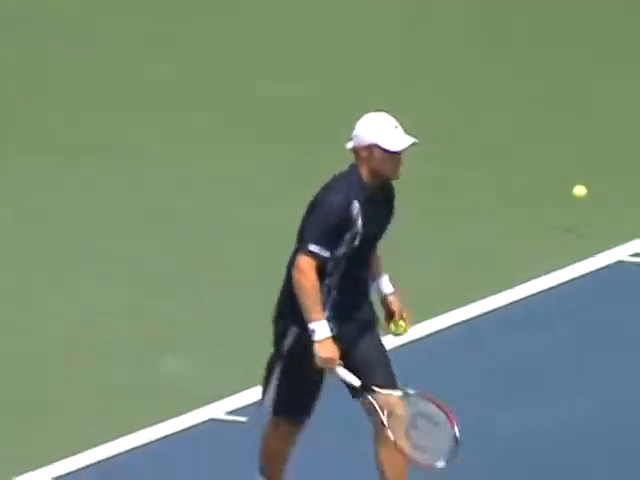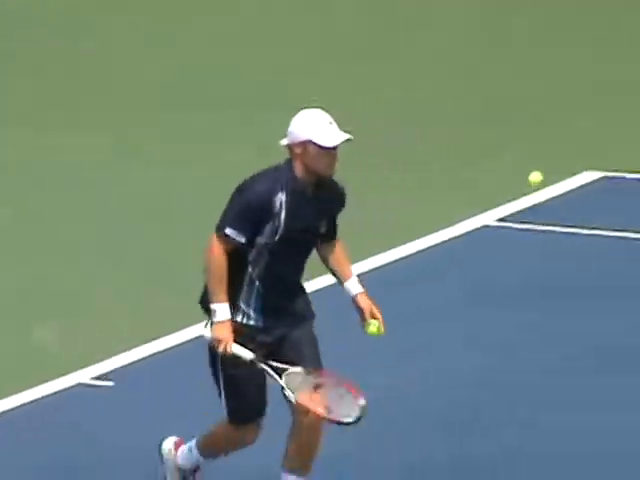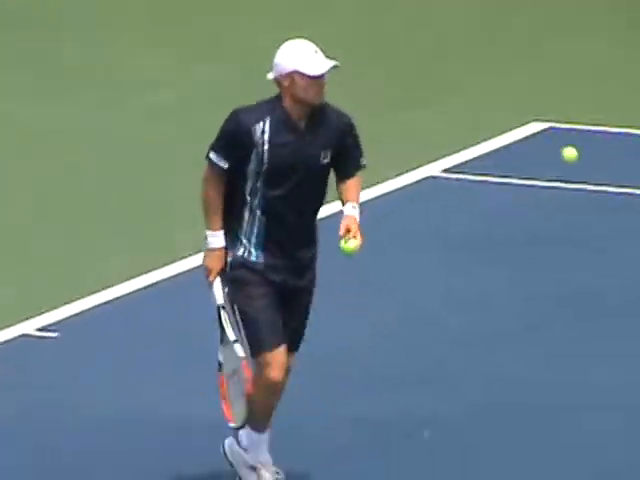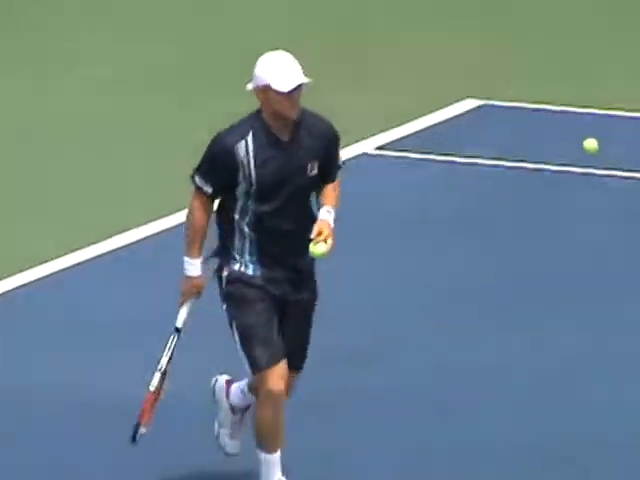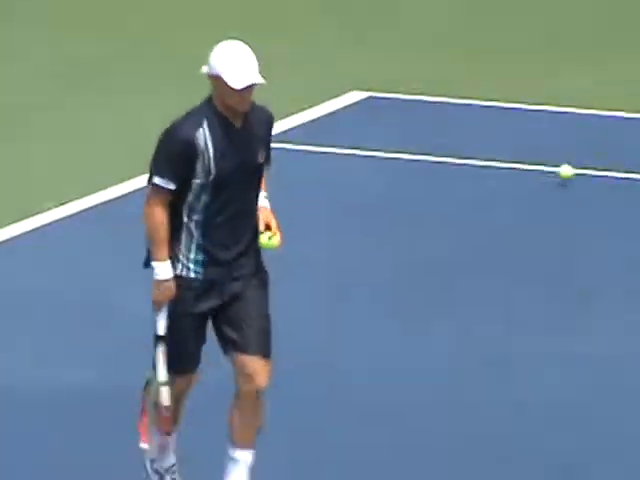
dt=0.2s
person 1, frame 1
left shoulder: (383, 193)
right shoulder: (337, 203)
right elbow: (303, 268)
left wrist: (386, 288)
right wrist: (320, 334)
left hip: (356, 320)
right hip: (309, 327)
left knee: (391, 412)
right knee: (288, 422)
person 1, frame 2
left shoulder: (331, 194)
right shoulder: (262, 192)
right elbow: (218, 248)
left wrist: (355, 289)
right wrist: (221, 316)
left hip: (290, 312)
right hip: (244, 317)
left knee: (311, 412)
right knee: (244, 429)
person 1, frame 3
left shoulder: (337, 126)
right shoulder: (247, 124)
left elbow: (350, 175)
right elbow: (213, 178)
left wrist: (351, 211)
right wrist: (215, 242)
left hip: (298, 260)
right hip: (249, 260)
left knee: (281, 369)
right knee: (271, 370)
person 1, frame 4
left shoulder: (320, 132)
right shoulder: (232, 145)
right elbow: (200, 201)
left wrist: (326, 216)
right wrist: (193, 265)
left hip: (297, 273)
right hip: (247, 274)
left knee: (286, 380)
right knee: (273, 383)
left ankle: (233, 394)
person 1, frame 5
left shoulder: (262, 121)
right shoulder: (185, 136)
right elbow: (157, 202)
left wrist: (263, 205)
right wrist: (162, 270)
left hip: (244, 268)
right hip: (190, 273)
left knee: (256, 377)
right knee: (181, 379)
